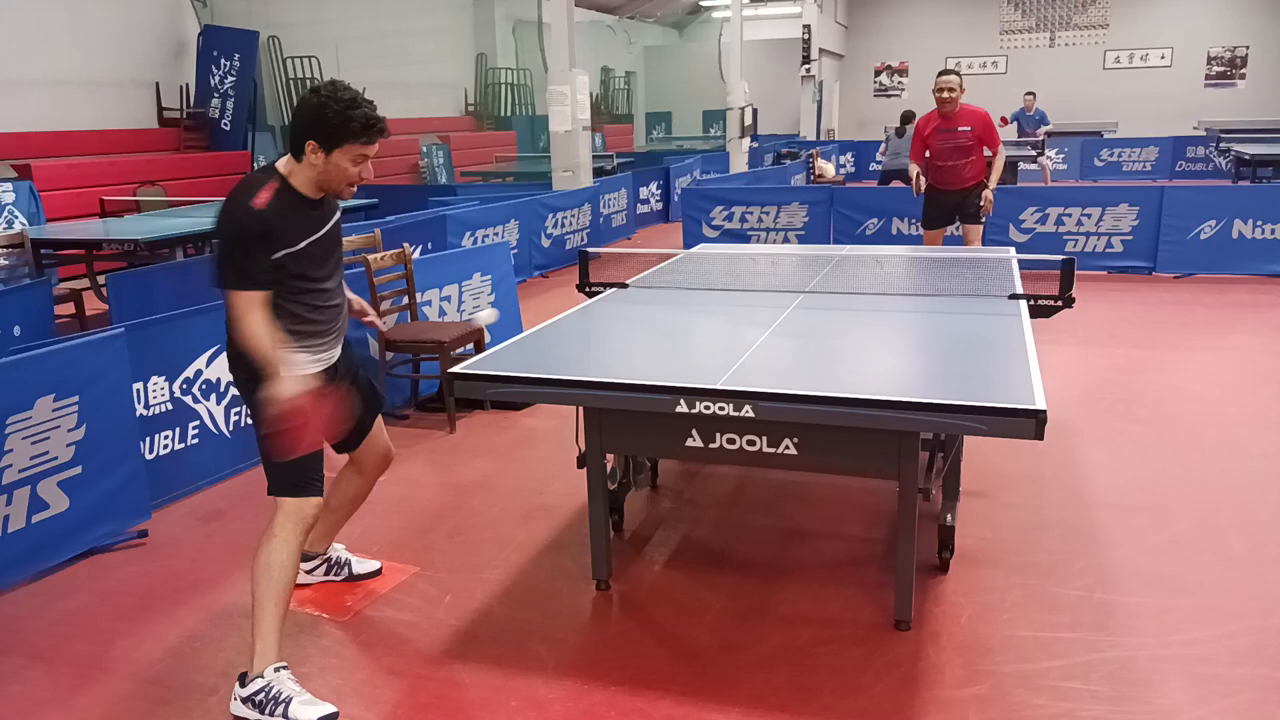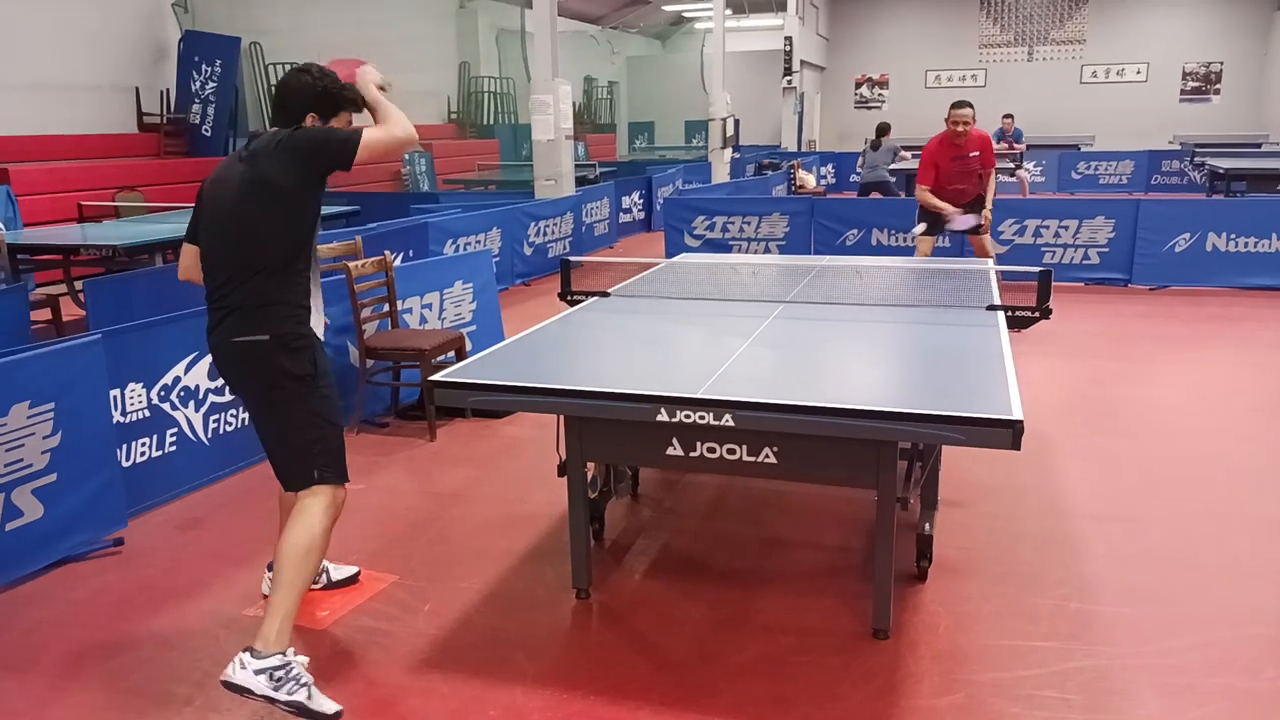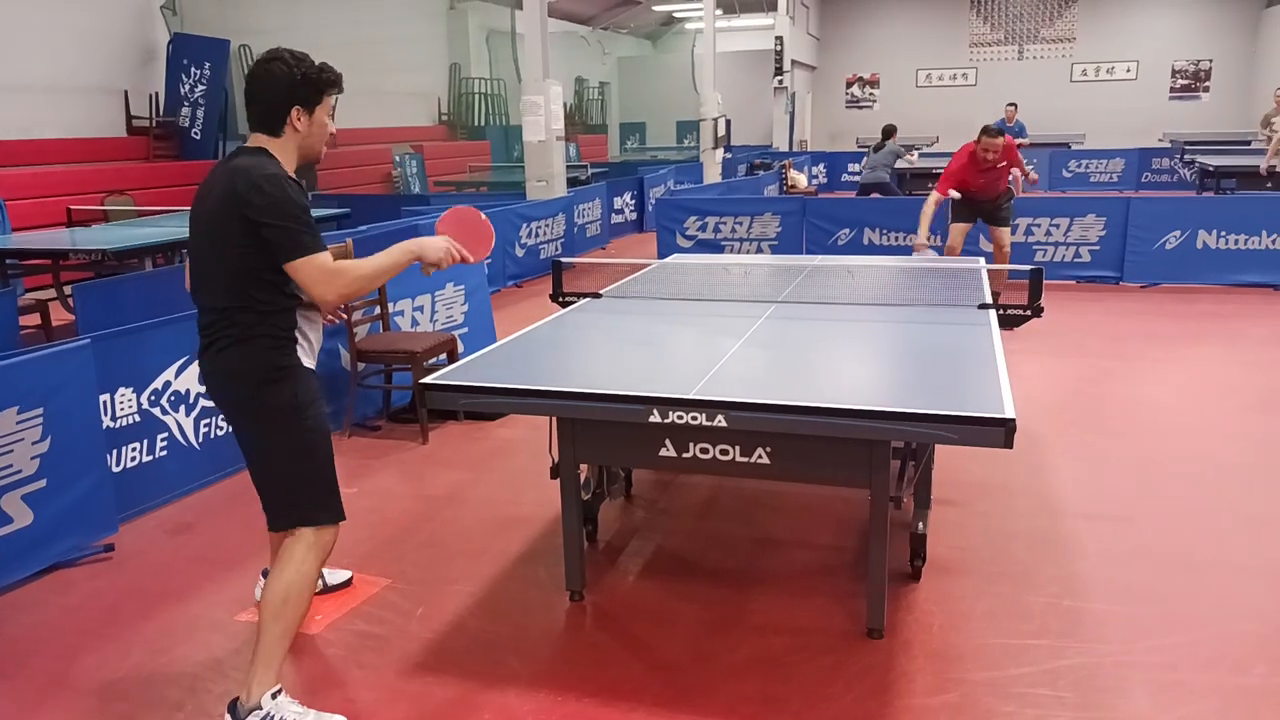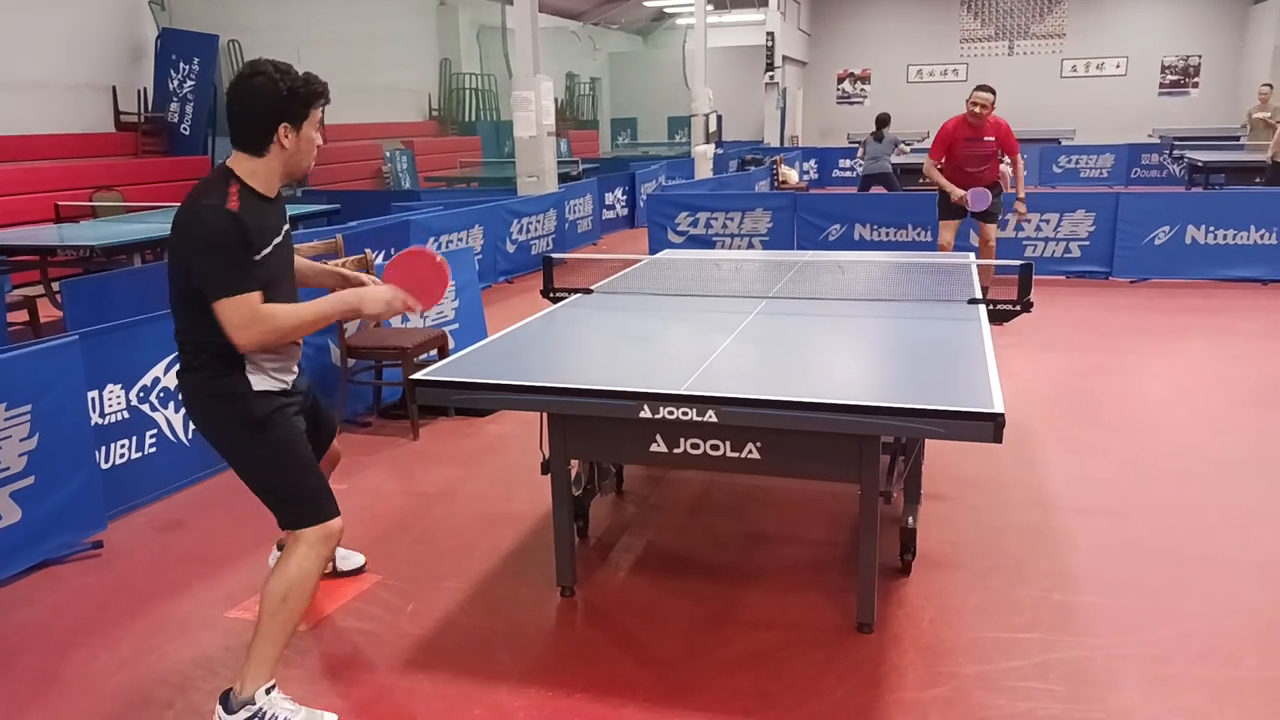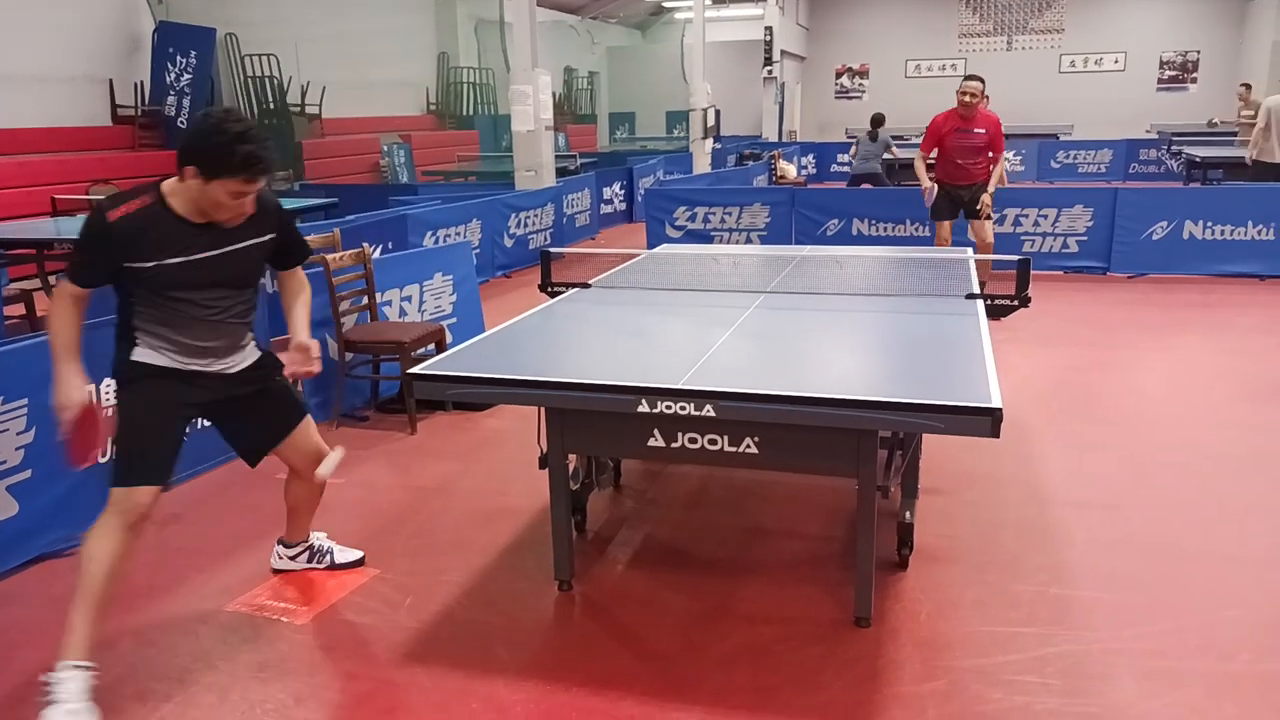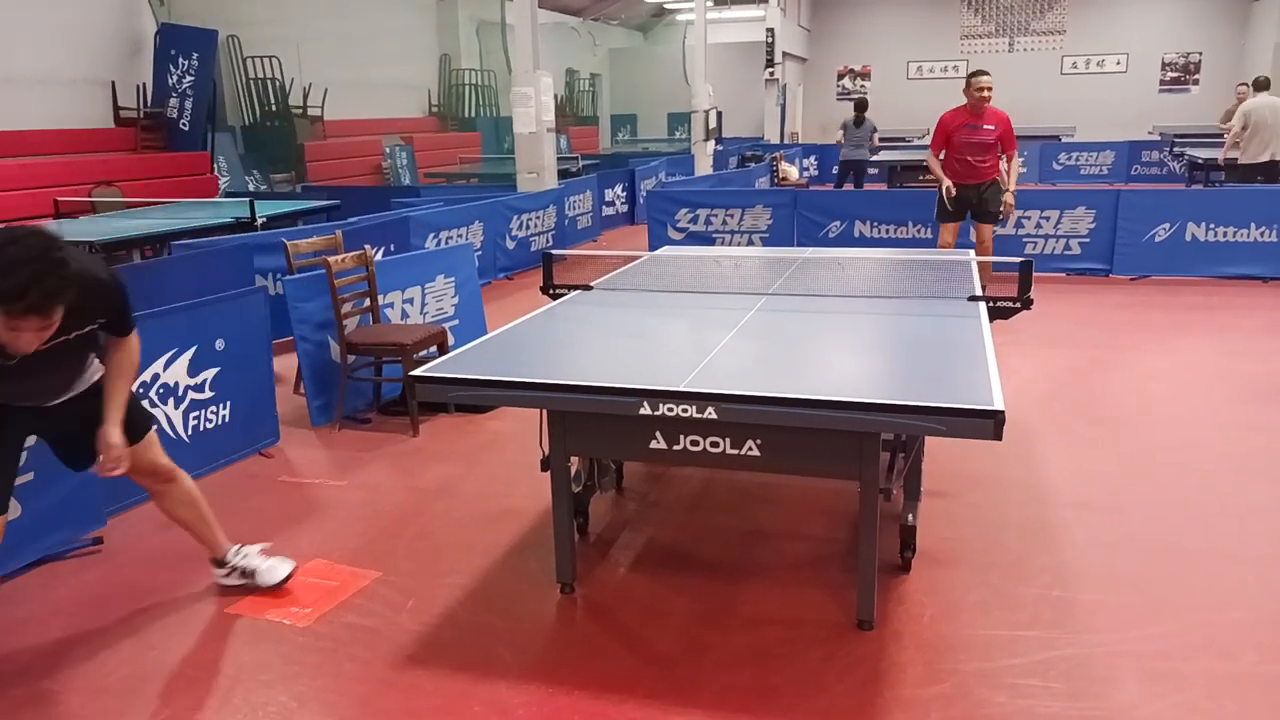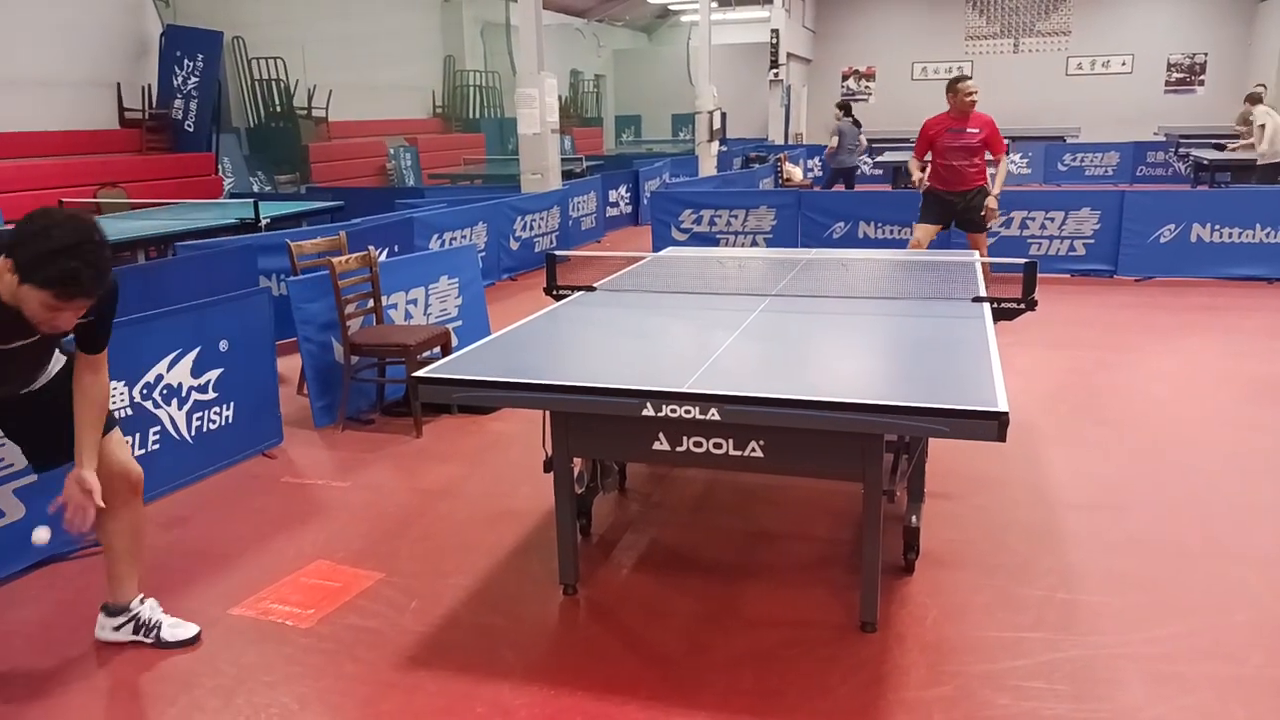
dt=0.4s
person 1, frame 1
left shoulder: (327, 188)
right shoulder: (253, 213)
right elbow: (250, 312)
left wrist: (343, 297)
right wrist: (282, 377)
left hip: (331, 356)
right hip: (284, 371)
left knee: (374, 453)
right knee: (296, 507)
left ankle: (316, 556)
person 1, frame 2
left shoulder: (227, 172)
right shoulder: (296, 147)
left elbow: (189, 264)
right elbow: (400, 133)
right wrist: (370, 88)
left hip: (236, 343)
right hip: (278, 345)
left knee: (303, 461)
right knee: (322, 489)
left ankle: (294, 568)
right ankle: (267, 657)
person 1, frame 3
left shoulder: (231, 175)
right shoulder: (268, 185)
left elbow: (214, 277)
right elbow: (328, 287)
left wrist: (298, 285)
right wrist: (416, 249)
left hip: (241, 364)
right hip: (266, 373)
left knee: (301, 481)
right knee: (315, 529)
left ankle: (283, 577)
person 1, frame 4
left shoulder: (267, 194)
right shoulder: (214, 217)
right elbow: (246, 328)
left wrist: (352, 276)
right wrist: (352, 301)
left hip: (280, 381)
right hip: (235, 393)
left knee: (326, 455)
right knee: (319, 525)
left ankle: (294, 555)
person 1, frame 5
left shoulder: (264, 212)
right shoulder: (118, 222)
left elbow: (292, 271)
right elbow: (67, 297)
left wrist: (299, 332)
right wrist: (69, 374)
left hip: (239, 366)
right hip: (155, 374)
left knee: (311, 456)
right knee: (130, 506)
left ankle: (295, 546)
person 1, frame 6
left shoulder: (95, 285)
left elbow: (123, 343)
left wrist: (113, 424)
left hip: (80, 387)
left knee: (158, 471)
left ankle: (229, 559)
person 1, frame 7
left shoulder: (92, 296)
left elbow: (91, 367)
left wrist: (84, 467)
left hip: (40, 382)
left knee: (124, 478)
left ankle: (122, 612)
person 2, frame 1
left shoulder: (979, 117)
right shoulder: (924, 124)
left elbow: (999, 154)
right elbow: (915, 162)
left wrist: (990, 187)
right wrist: (916, 175)
left hip: (973, 190)
right hip: (938, 192)
left knee: (973, 246)
person 2, frame 2
left shoulder: (983, 140)
right shoulder: (933, 148)
left elbow: (990, 174)
right elbow: (921, 193)
left wrist: (988, 207)
right wrist: (946, 208)
left hip: (971, 204)
right hip: (935, 205)
left knee: (986, 255)
right knee: (922, 256)
person 2, frame 3
left shoulder: (1007, 146)
right shoulder: (961, 162)
right elbow: (933, 199)
left wrist: (1027, 173)
right wrist: (922, 236)
left hip: (998, 198)
right hip: (966, 198)
left knee: (1003, 249)
right knee: (953, 246)
person 2, frame 4
left shoulder: (1001, 127)
right shoulder: (950, 128)
left elbow: (1016, 160)
right elbow: (929, 167)
left wrist: (1020, 197)
right wrist: (951, 189)
left hip: (988, 189)
right hip: (955, 191)
left knee: (988, 243)
right knee: (945, 244)
left ankle: (983, 294)
person 2, frame 5
left shoulder: (992, 122)
right shoulder: (940, 121)
left elbow: (998, 160)
right elbow: (921, 157)
left wrist: (989, 191)
right wrist: (925, 181)
left hip: (978, 187)
right hip: (946, 187)
left knee: (986, 241)
right knee: (942, 242)
person 2, frame 6
left shoulder: (1001, 119)
right shoulder: (948, 119)
left elbow: (1012, 157)
right elbow: (932, 156)
left wrist: (1010, 189)
right wrist: (943, 178)
left hip: (987, 187)
right hip: (954, 188)
left knee: (984, 243)
right knee: (945, 243)
person 2, frame 7
left shoulder: (985, 123)
right shoulder: (931, 125)
left elbow: (1001, 160)
right elbow: (916, 157)
left wrist: (994, 194)
right wrist: (916, 174)
left hip: (974, 194)
right hip: (938, 194)
left knee: (979, 252)
right knee: (917, 243)
